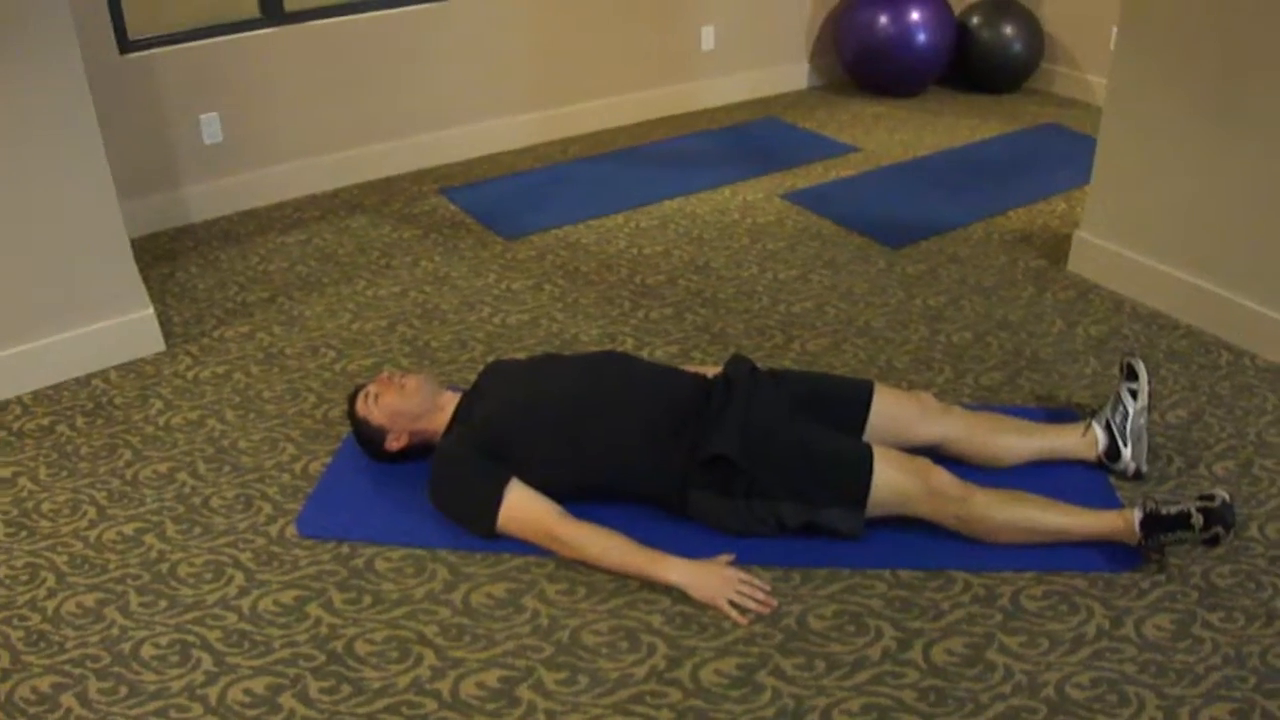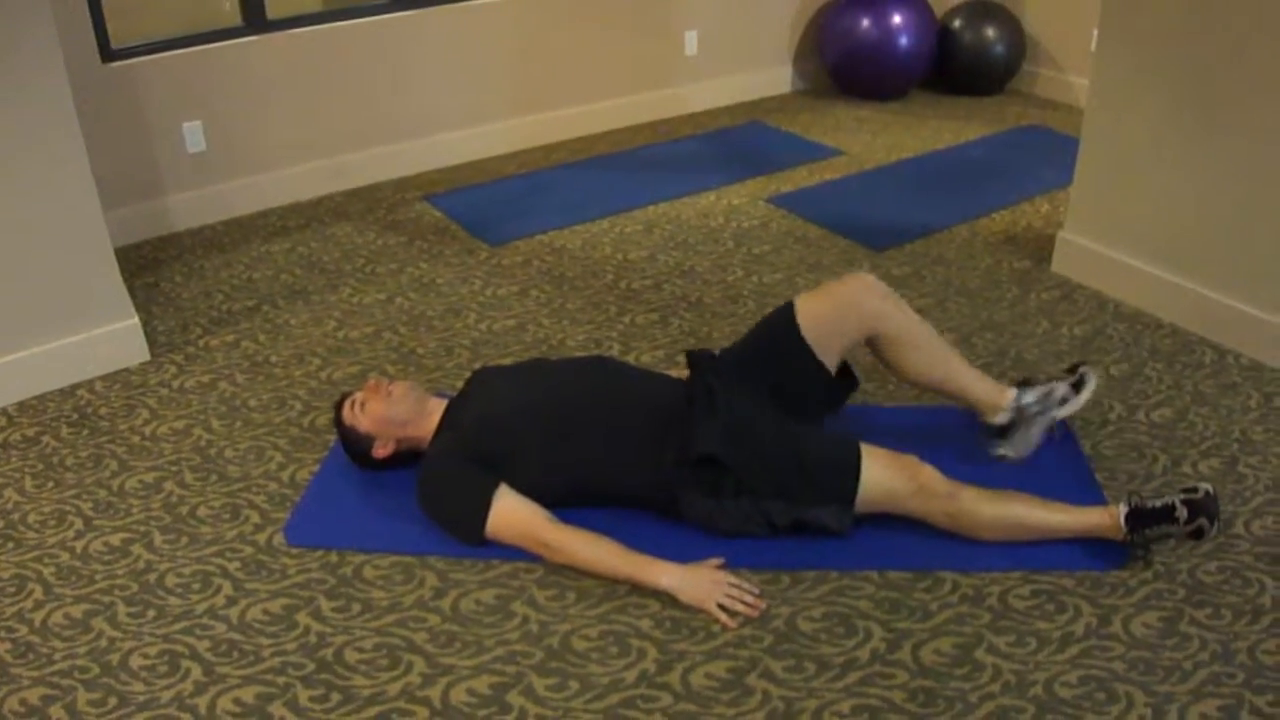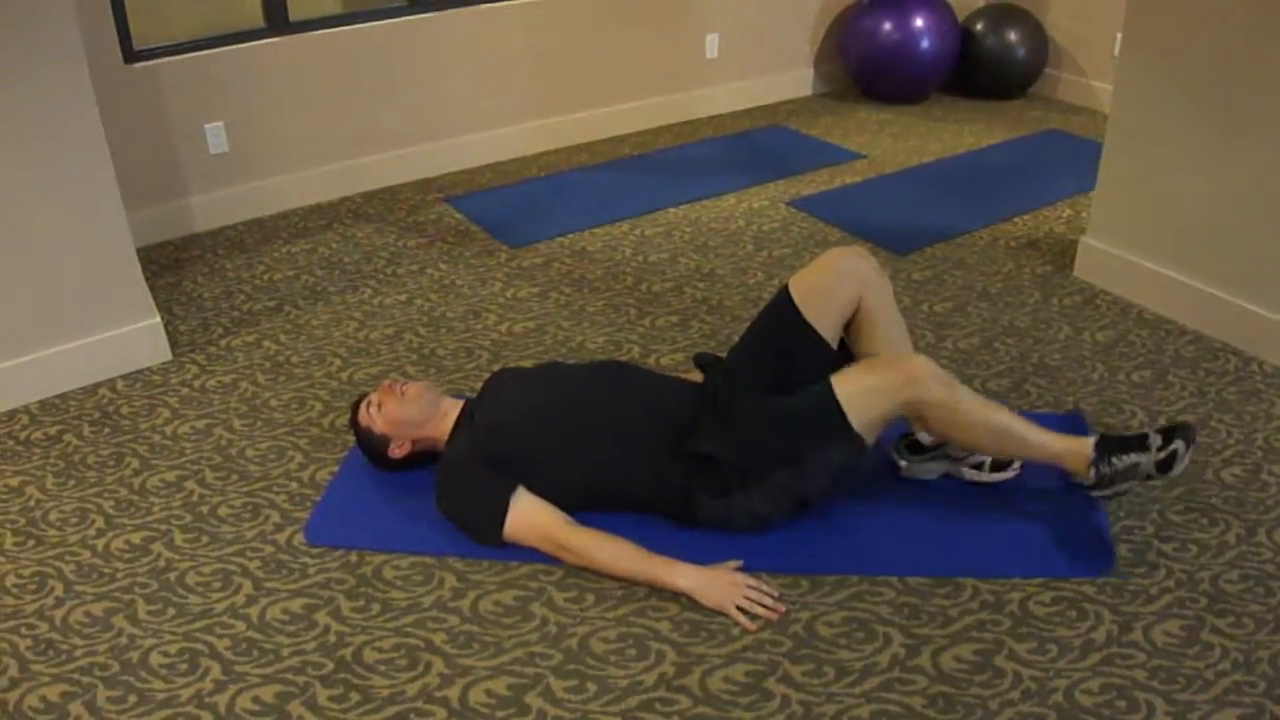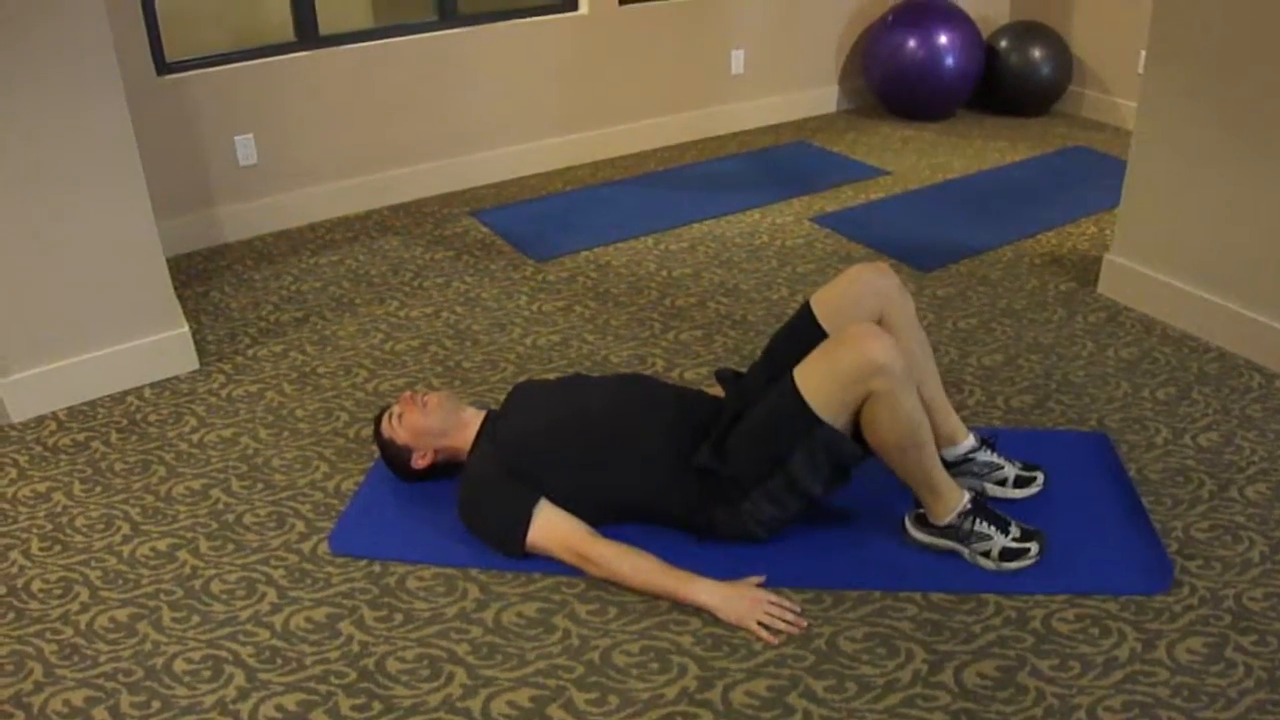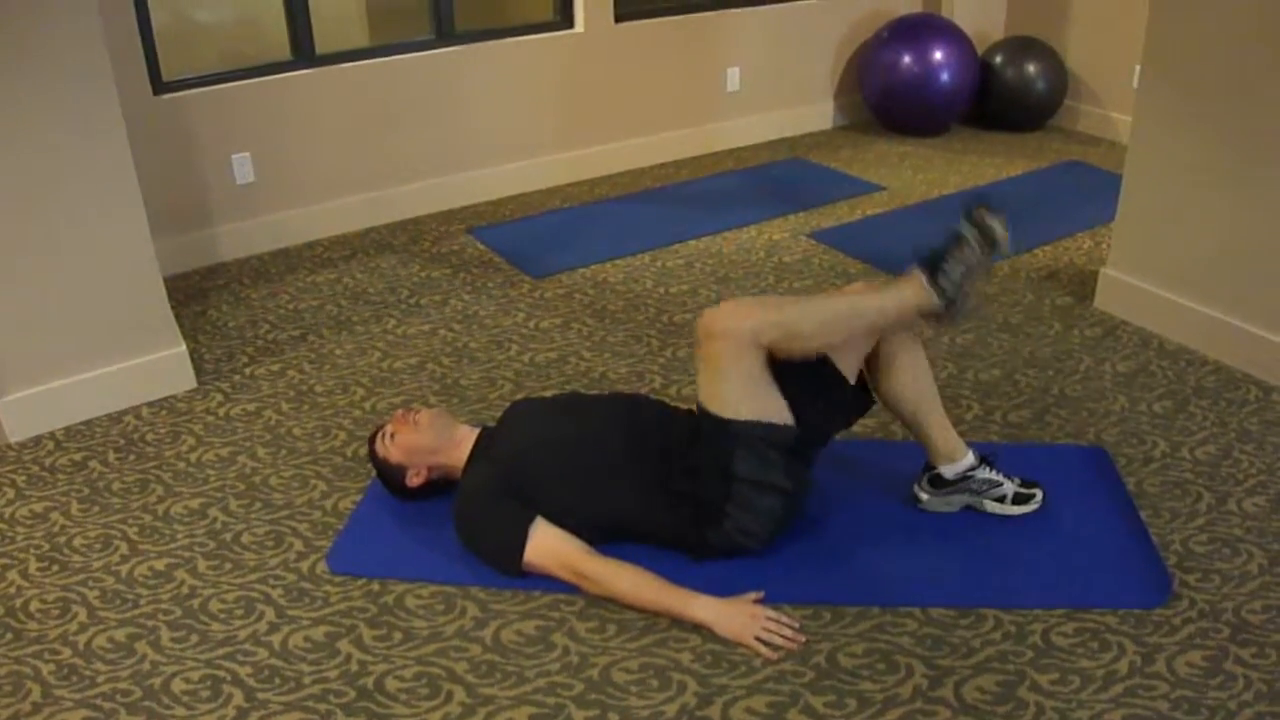
dt=1s
person 1, frame 1
left shoulder: (495, 381)
right shoulder: (460, 469)
right elbow: (556, 528)
left wrist: (694, 367)
right wrist: (683, 573)
left hip: (720, 394)
right hip: (716, 463)
left knee: (924, 413)
right knee: (927, 486)
left ankle: (1098, 441)
right ankle: (1136, 526)
person 1, frame 2
left shoulder: (483, 388)
right shoulder: (448, 477)
right elbow: (546, 535)
left wrist: (683, 374)
right wrist: (671, 577)
left hip: (707, 393)
right hip: (707, 469)
left knee: (862, 296)
right knee: (916, 484)
left ankle: (1009, 410)
right ankle: (1119, 521)
person 1, frame 3
left shoulder: (504, 387)
right shoulder: (464, 477)
right elbow: (562, 537)
left wrist: (701, 378)
right wrist: (689, 578)
left hip: (720, 397)
right hip: (725, 474)
left knee: (851, 267)
right knee: (910, 374)
left ankle: (929, 441)
right ankle: (1085, 460)
person 1, frame 4
left shoulder: (526, 400)
right shoulder: (486, 488)
right elbow: (586, 550)
left wrist: (725, 394)
right wrist: (712, 595)
left hip: (730, 410)
right hip: (735, 489)
left knee: (873, 283)
right knee: (873, 353)
left ankle: (958, 452)
right ankle: (947, 512)
person 1, frame 5
left shoulder: (521, 419)
right shoulder: (481, 507)
right elbow: (582, 566)
left wrist: (729, 379)
right wrist: (709, 610)
left hip: (707, 443)
right hip: (730, 503)
left knee: (871, 301)
right knee: (725, 325)
left ankle: (953, 472)
right ankle: (930, 289)
